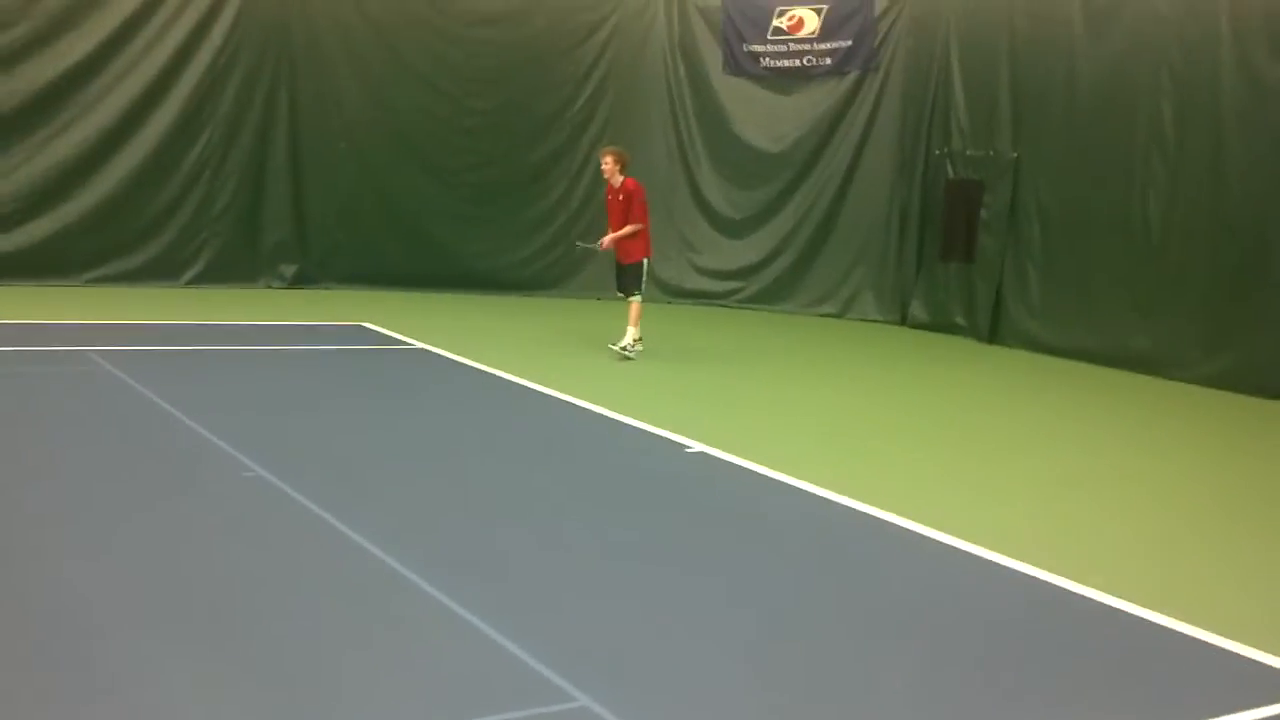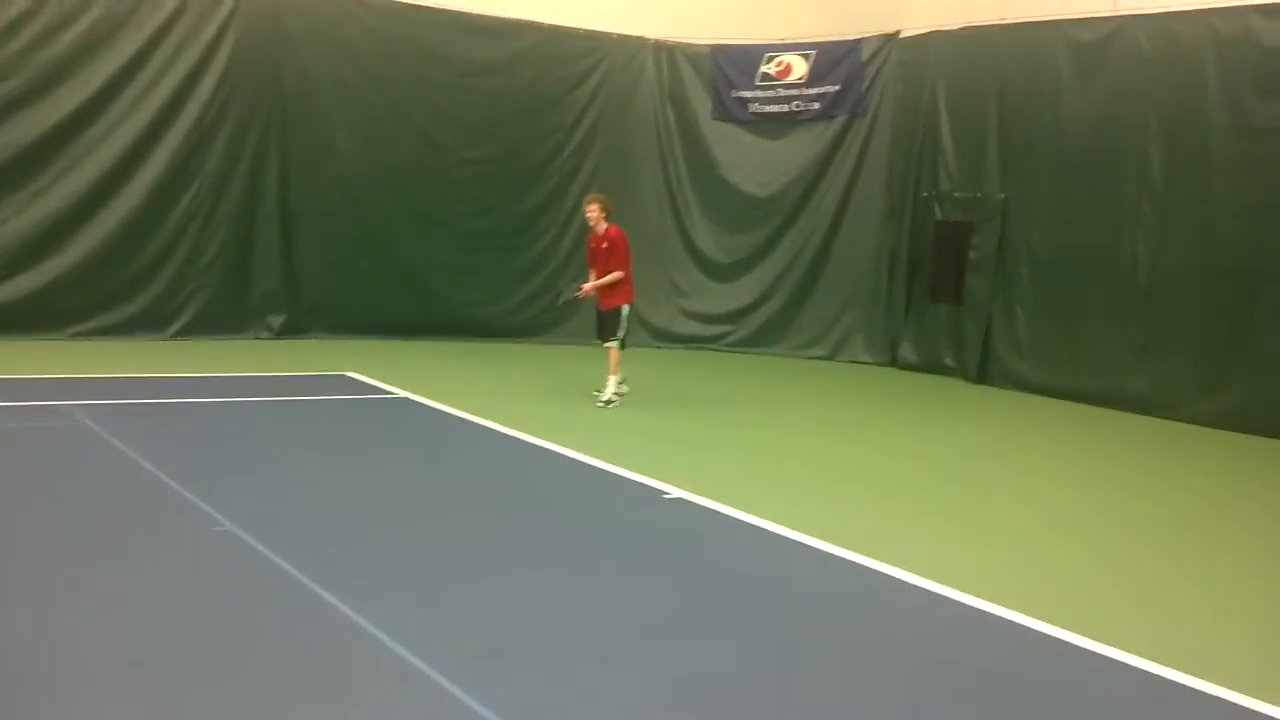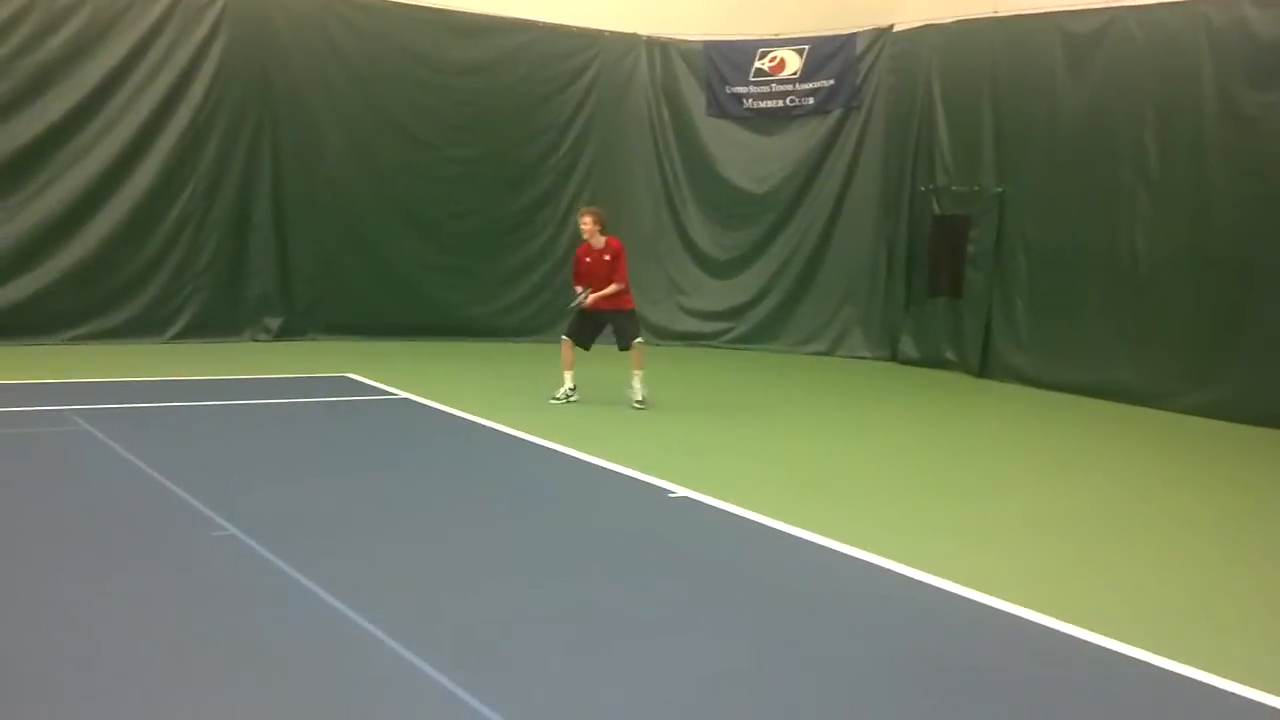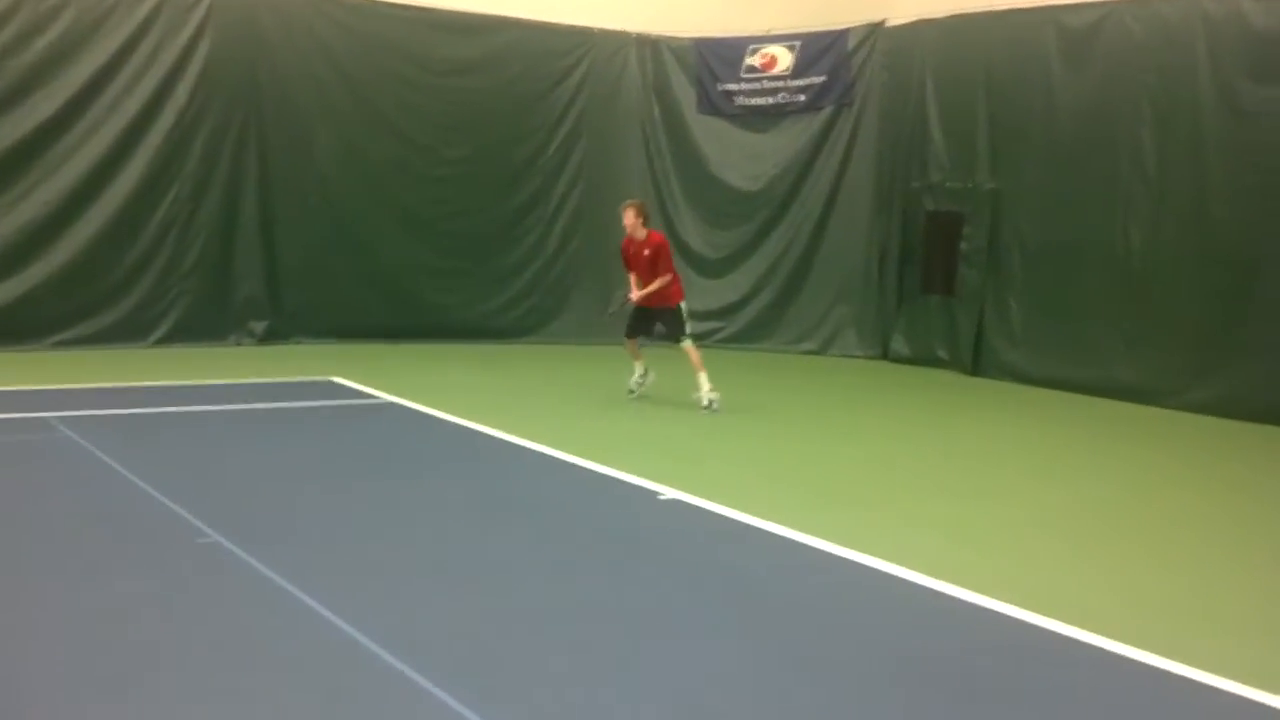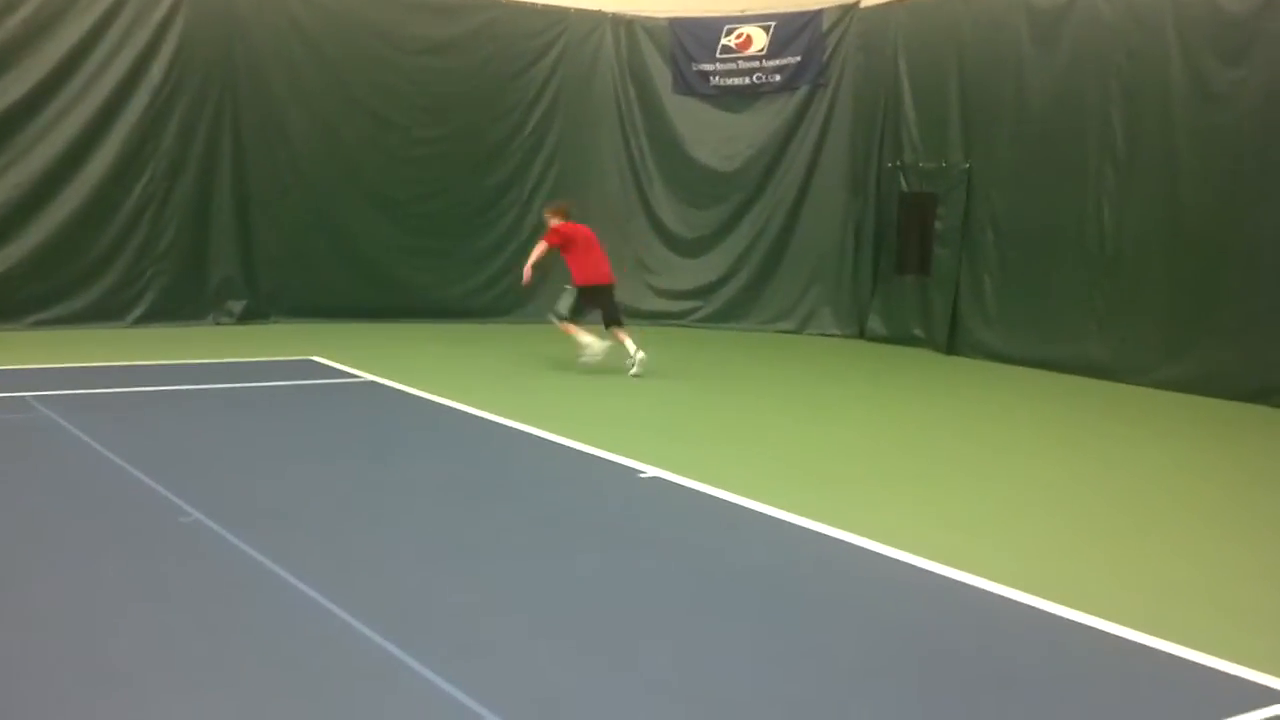
dt=0.5s
person 1, frame 1
left shoulder: (633, 188)
right shoulder: (609, 190)
left elbow: (638, 224)
left wrist: (613, 237)
right wrist: (609, 238)
left hip: (637, 251)
right hip: (621, 251)
left knee: (634, 296)
right knee: (627, 295)
left ankle: (629, 341)
right ankle: (635, 338)
person 1, frame 2
left shoulder: (616, 236)
right shoulder: (592, 237)
left elbow: (620, 272)
left wrist: (595, 284)
right wrist: (590, 285)
left hip: (619, 297)
right hip: (602, 297)
left knee: (613, 342)
right knee: (605, 341)
left ankle: (613, 390)
right ankle: (619, 382)
person 1, frame 3
left shoulder: (616, 247)
right shoulder: (581, 253)
left elbow: (620, 284)
right elbow: (578, 283)
left wrist: (597, 296)
right wrist: (583, 296)
left hip: (620, 304)
right hip: (592, 306)
left knee: (635, 342)
right knee: (568, 339)
left ankle: (638, 387)
right ankle: (569, 388)
person 1, frame 4
left shoulder: (658, 241)
right shoulder: (626, 245)
left elbow: (667, 275)
left wrist: (643, 293)
right wrist: (634, 289)
left hip: (669, 298)
right hip: (645, 298)
left knee: (685, 342)
right knee: (630, 336)
left ankle: (706, 389)
right ankle: (642, 374)
person 1, frame 5
left shoulder: (558, 230)
right shoulder: (585, 231)
left elbow: (542, 246)
left wrist: (528, 265)
left hip: (585, 284)
right hip: (605, 282)
left knee: (561, 320)
right knee: (615, 326)
left ankle: (593, 344)
right ankle: (634, 352)
